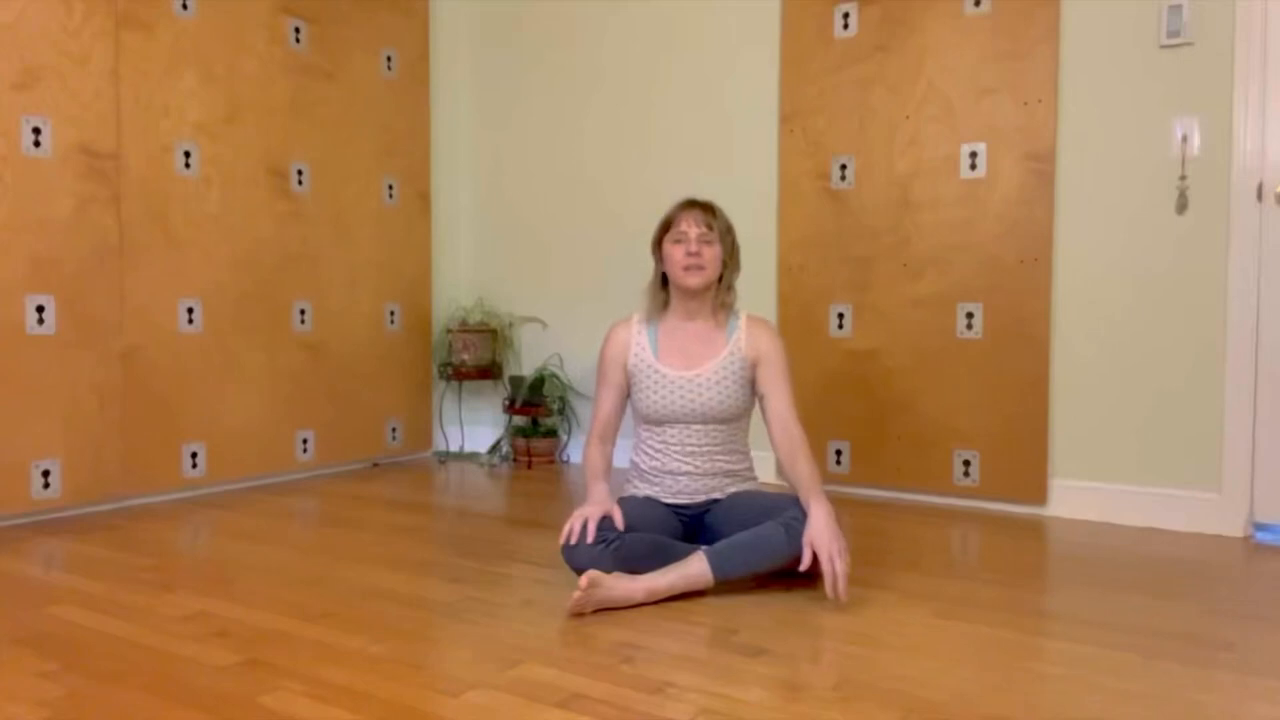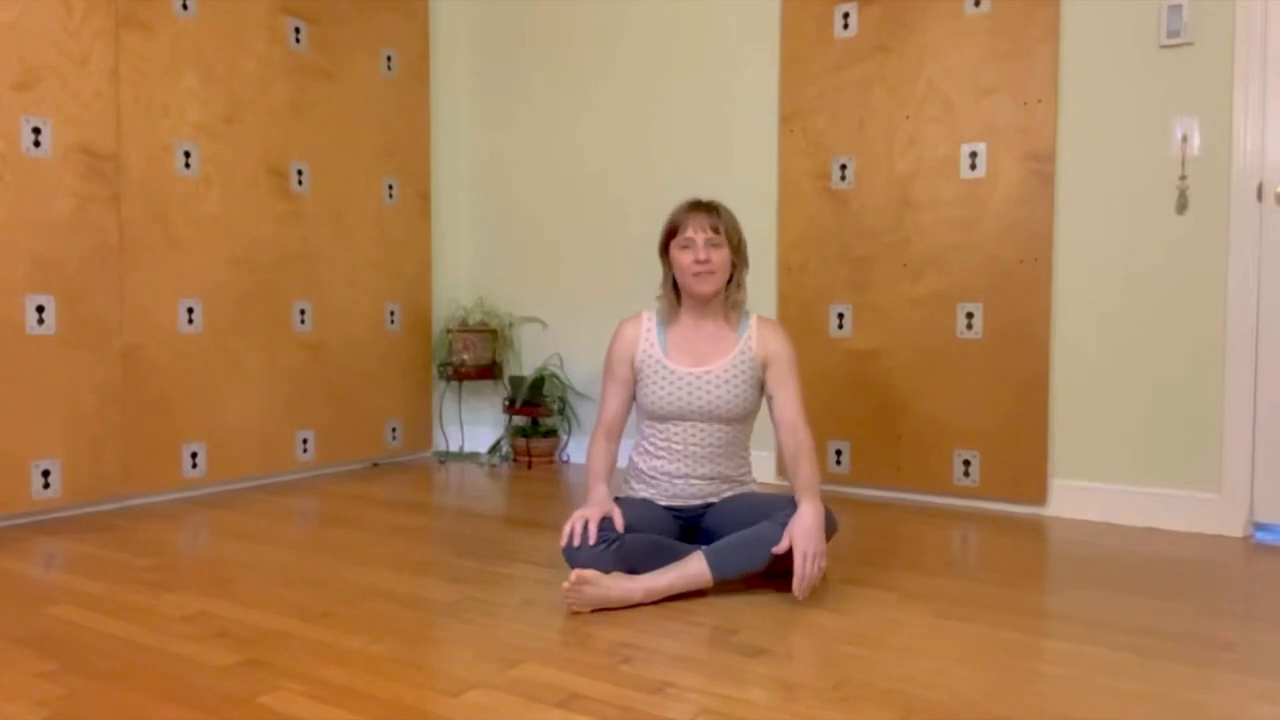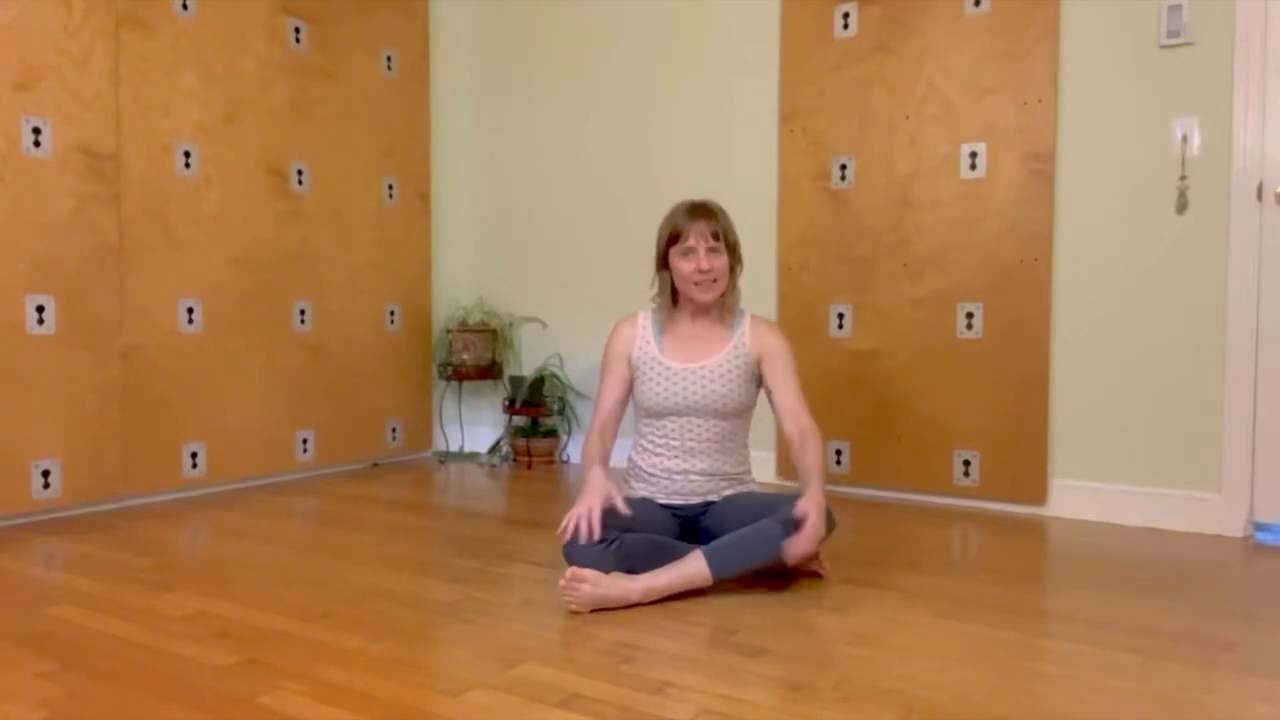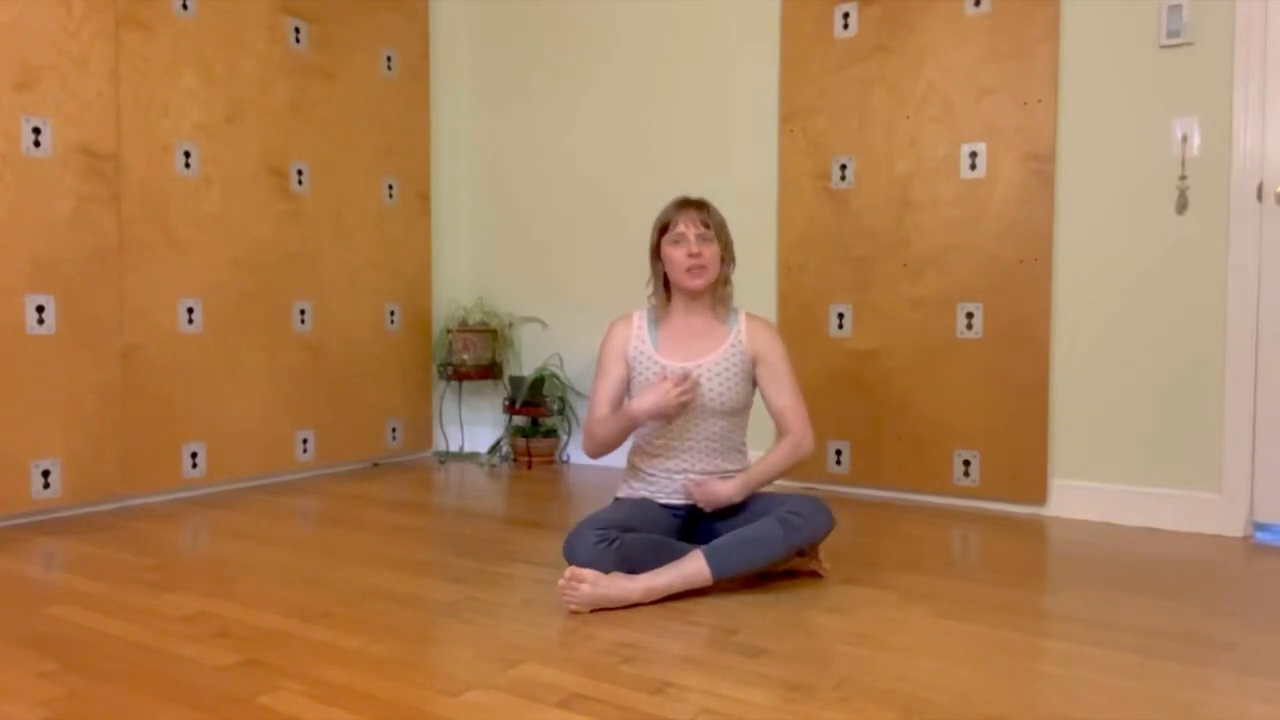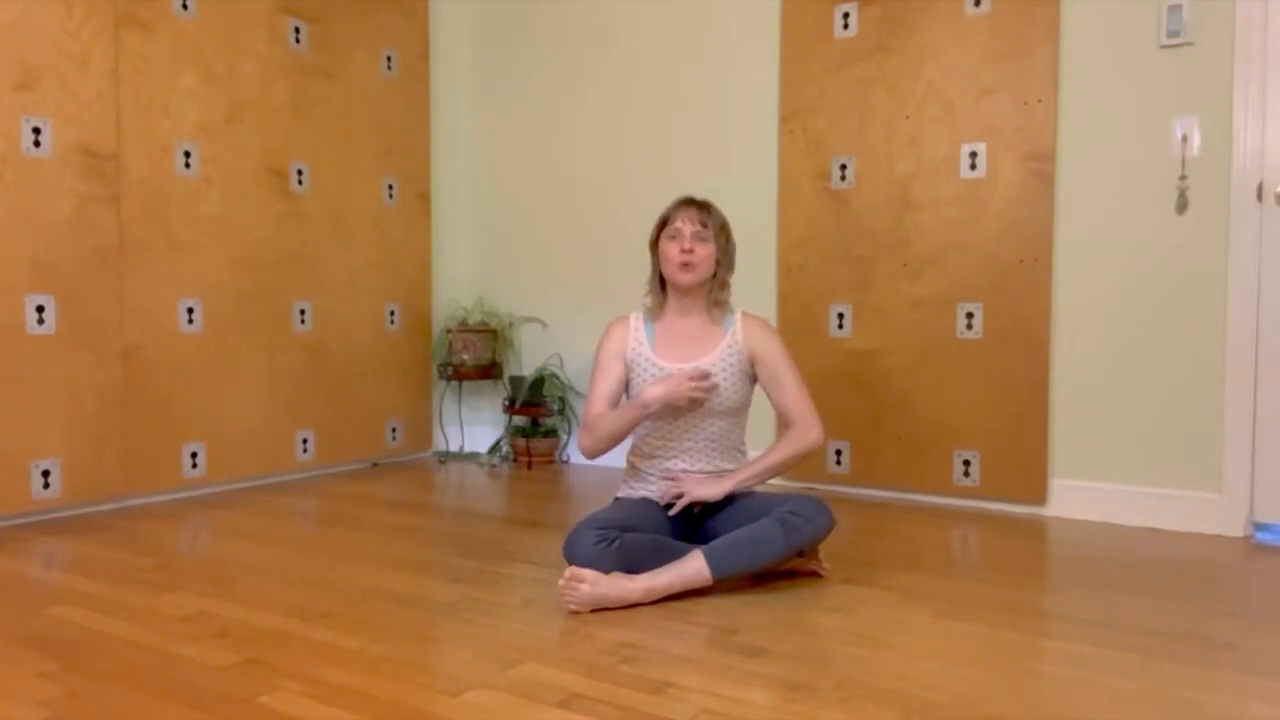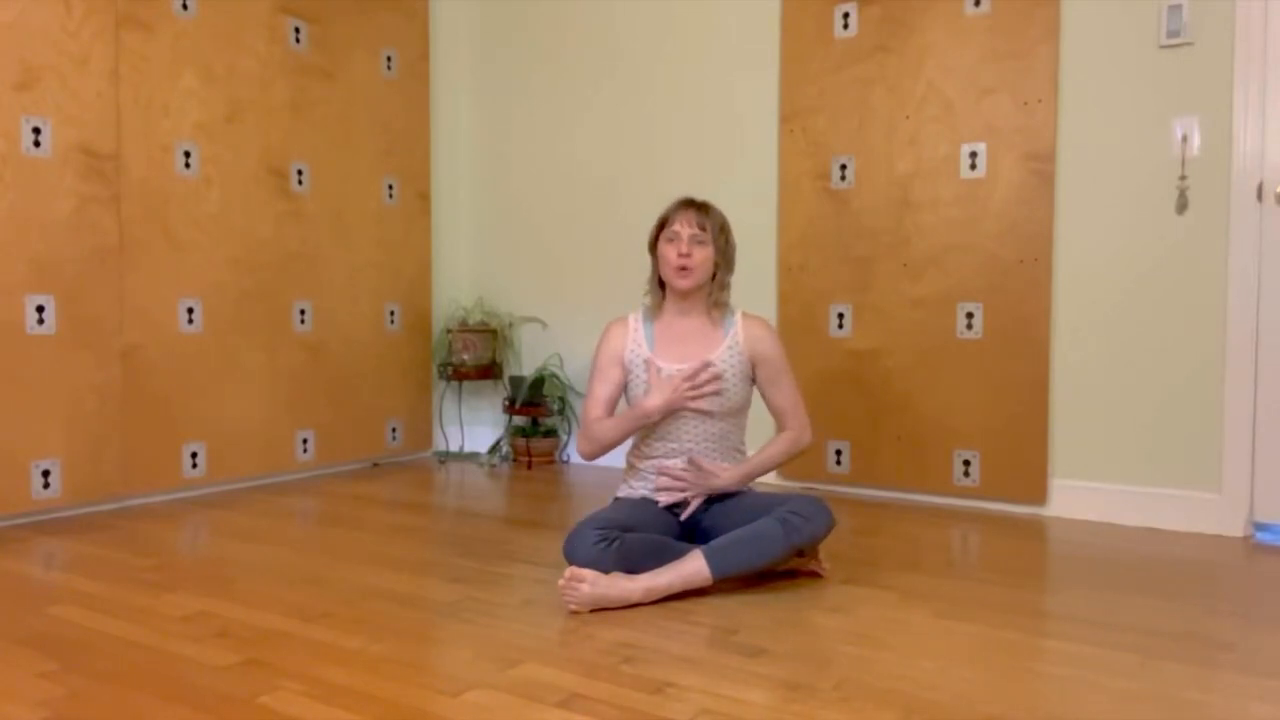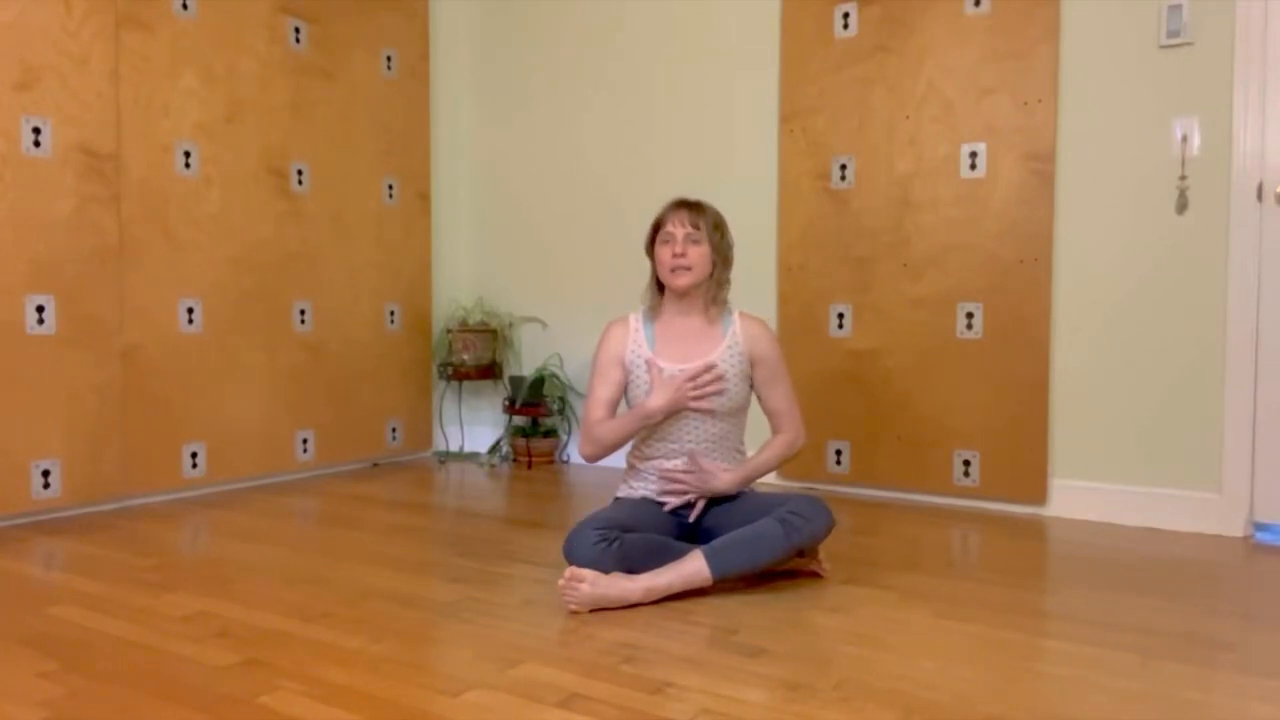
dt=0.7s
person 1, frame 1
left shoulder: (756, 337)
right shoulder: (625, 337)
left elbow: (787, 432)
right elbow: (601, 436)
left wrist: (819, 507)
right wrist: (597, 492)
left hip: (728, 502)
right hip: (653, 502)
left knee: (808, 521)
right knee: (582, 547)
left ankle: (639, 588)
right ankle: (750, 561)
person 1, frame 2
left shoulder: (766, 339)
right shoulder: (634, 335)
left elbow: (794, 433)
right elbow: (607, 431)
left wrist: (810, 507)
right wrist: (598, 492)
left hip: (727, 504)
right hip: (650, 504)
left knee: (821, 521)
right knee: (583, 546)
left ankle: (636, 588)
right ankle: (752, 561)
person 1, frame 3
left shoulder: (761, 337)
right shoulder: (630, 334)
left elbow: (800, 427)
right elbow: (601, 428)
left wrist: (814, 494)
right wrist: (595, 476)
left hip: (726, 503)
right hip: (650, 504)
left knee: (817, 520)
right knee: (583, 545)
left ankle: (637, 587)
right ankle: (756, 560)
person 1, frame 4
left shoulder: (756, 335)
right shoulder: (626, 333)
left elbow: (799, 439)
right elbow: (593, 443)
left wrist: (736, 488)
right wrist: (638, 411)
left hip: (725, 506)
right hip: (650, 504)
left knee: (814, 515)
right knee: (583, 546)
left ankle: (635, 587)
right ankle: (765, 558)
person 1, frame 5
left shoulder: (751, 334)
right shoulder: (623, 334)
left elbow: (808, 431)
right elbow: (590, 441)
left wrist: (725, 484)
right wrist: (650, 400)
left hip: (725, 504)
right hip: (649, 502)
left knee: (814, 515)
right knee: (583, 546)
left ankle: (636, 587)
right ankle: (758, 558)
person 1, frame 6
left shoulder: (752, 335)
right shoulder: (622, 335)
left elbow: (797, 431)
right elbow: (588, 444)
left wrist: (733, 477)
right wrist: (652, 407)
left hip: (724, 501)
right hip: (648, 501)
left knee: (813, 515)
right knee: (583, 547)
left ankle: (637, 587)
right ankle: (765, 557)
person 1, frame 7
left shoulder: (751, 335)
right shoulder: (622, 336)
left elbow: (791, 433)
right elbow: (590, 445)
left wrist: (731, 481)
right wrist: (656, 407)
left hip: (725, 502)
right hip: (648, 502)
left knee: (814, 516)
right knee: (583, 546)
left ankle: (636, 587)
right ankle: (762, 558)
